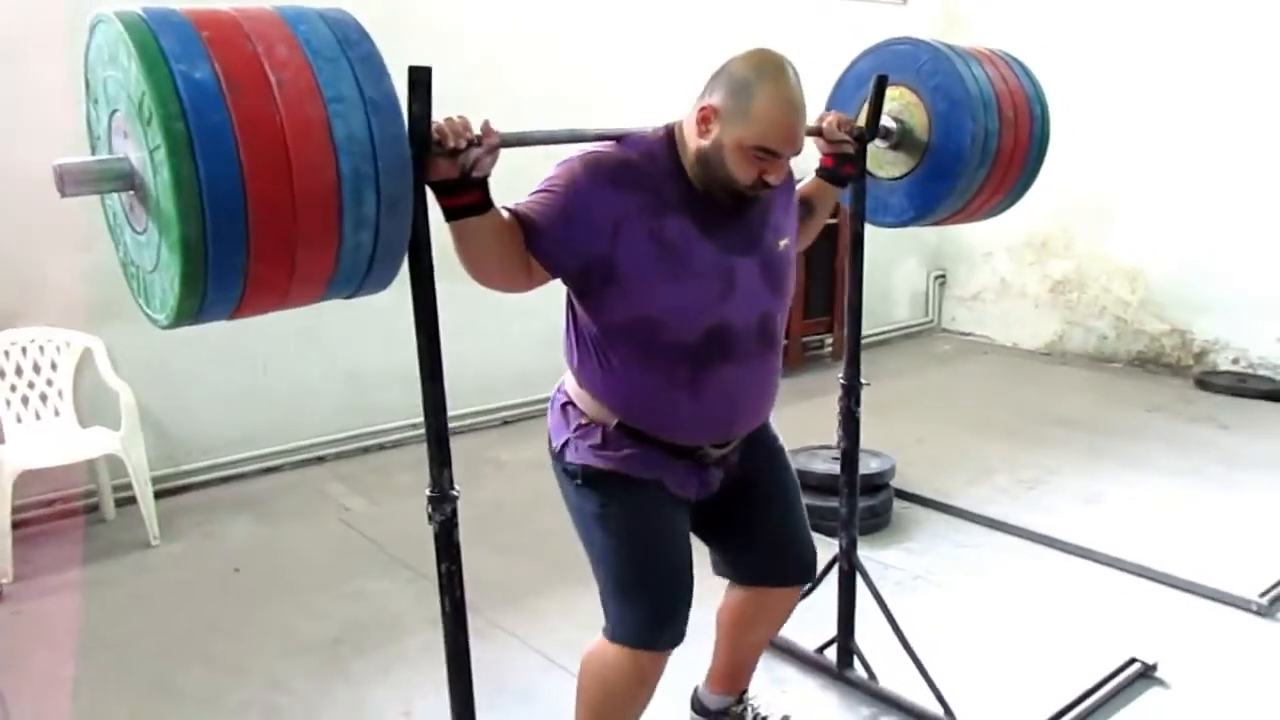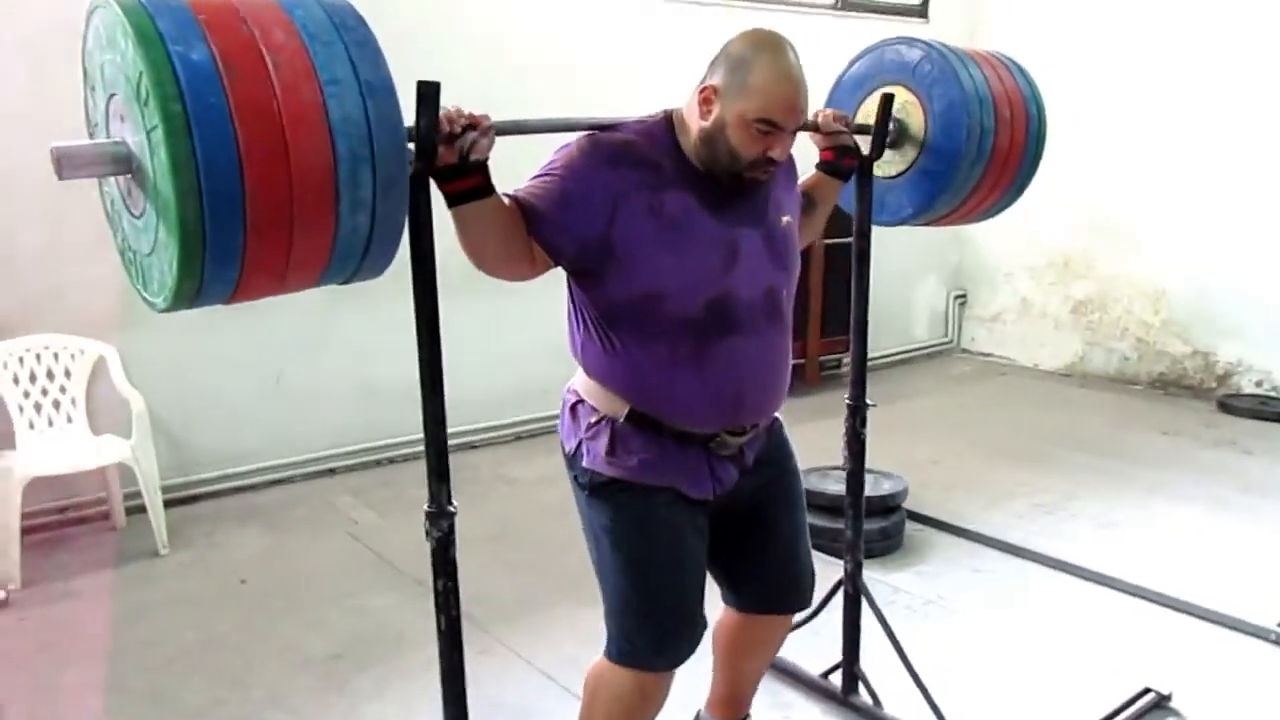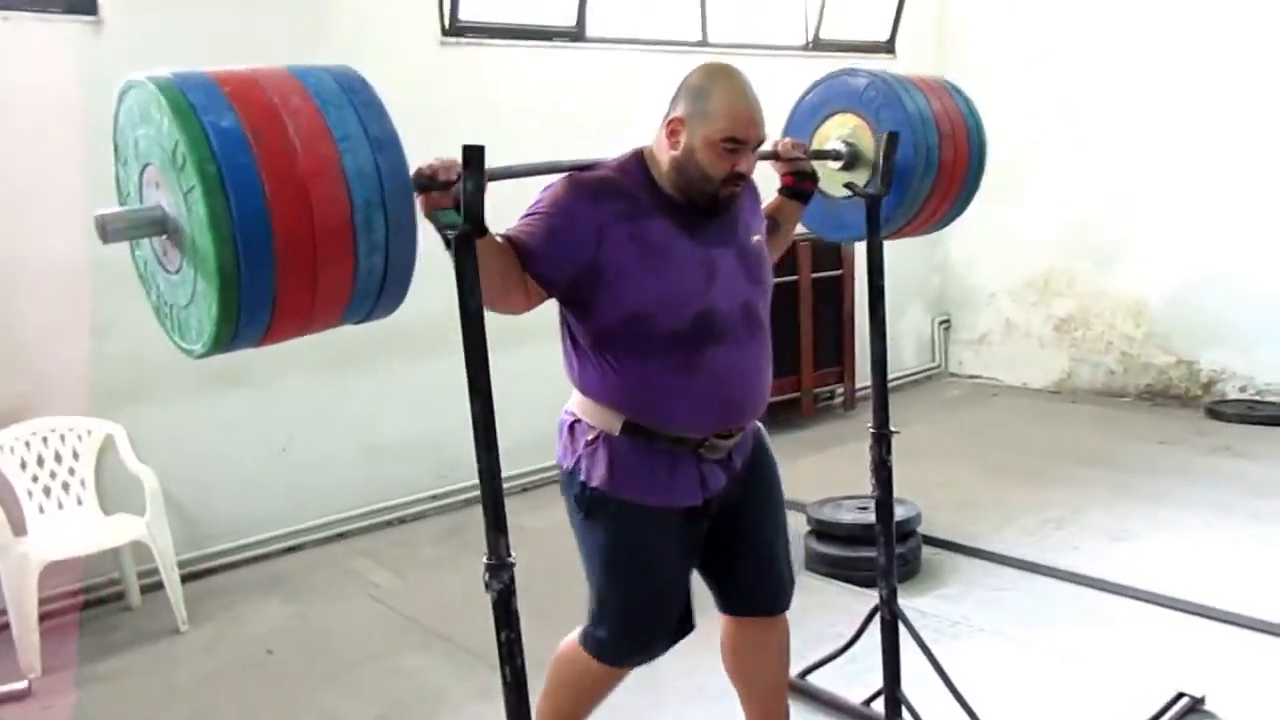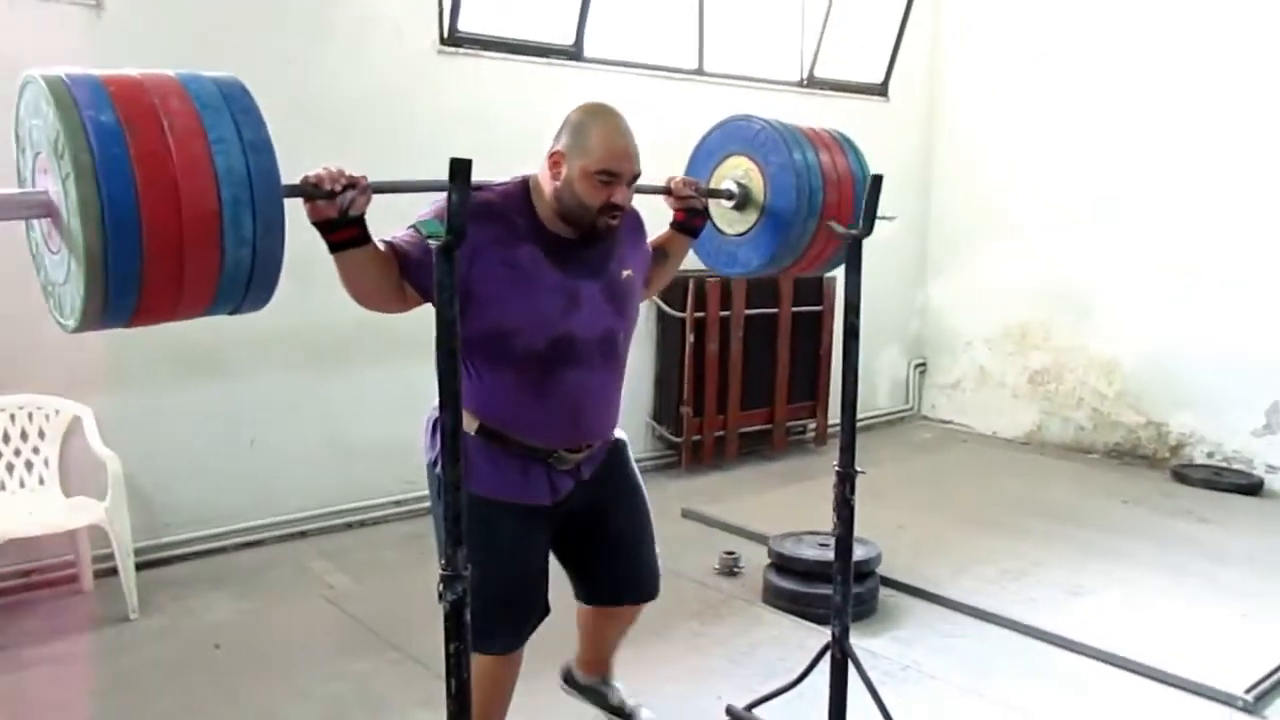
dt=0.5s
person 1, frame 1
left shoulder: (767, 184)
right shoulder: (608, 185)
right elbow: (511, 265)
left wrist: (836, 171)
right wrist: (463, 193)
left hip: (739, 440)
right hip: (621, 453)
left knee: (782, 573)
right knee: (648, 631)
person 1, frame 2
left shoulder: (771, 171)
right shoulder: (610, 168)
right elbow: (515, 253)
left wrist: (836, 164)
right wrist: (464, 177)
left hip: (752, 444)
right hip: (637, 459)
left knee: (776, 598)
right knee: (653, 645)
person 1, frame 3
left shoulder: (736, 197)
right shoulder: (593, 205)
right elbow: (509, 287)
left wrist: (795, 191)
right wrist: (457, 223)
left hip: (737, 454)
right hip: (630, 467)
left knee: (764, 604)
right knee: (626, 638)
person 1, frame 4
left shoulder: (623, 228)
right shoulder: (478, 223)
right elbow: (391, 288)
left wrist: (686, 225)
right wrist: (345, 230)
left hip: (595, 458)
right hip: (491, 468)
left knee: (628, 590)
right knee: (495, 633)
